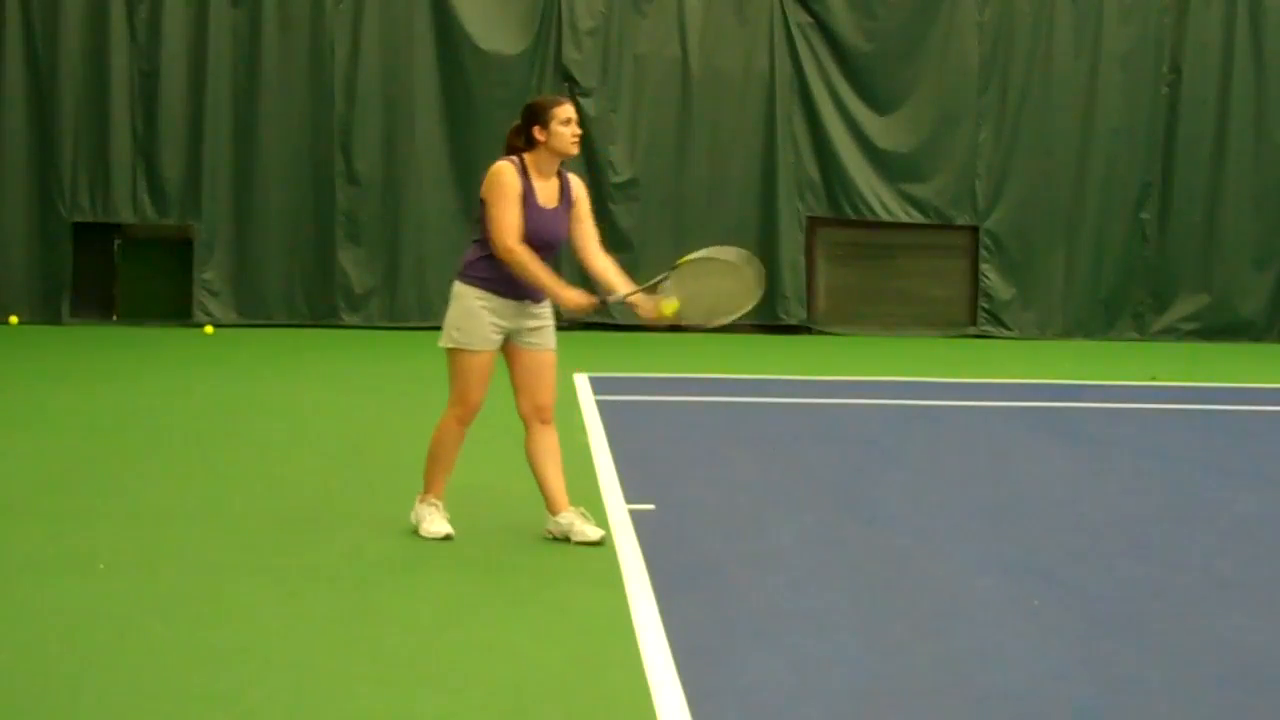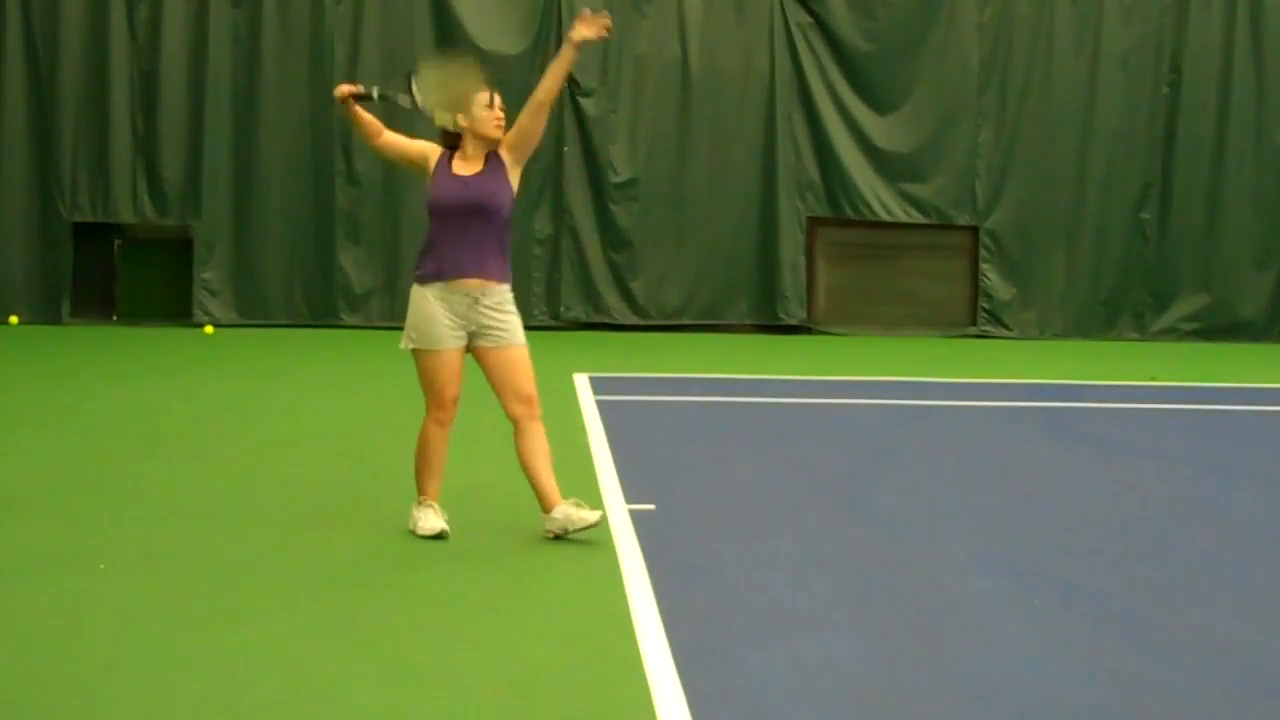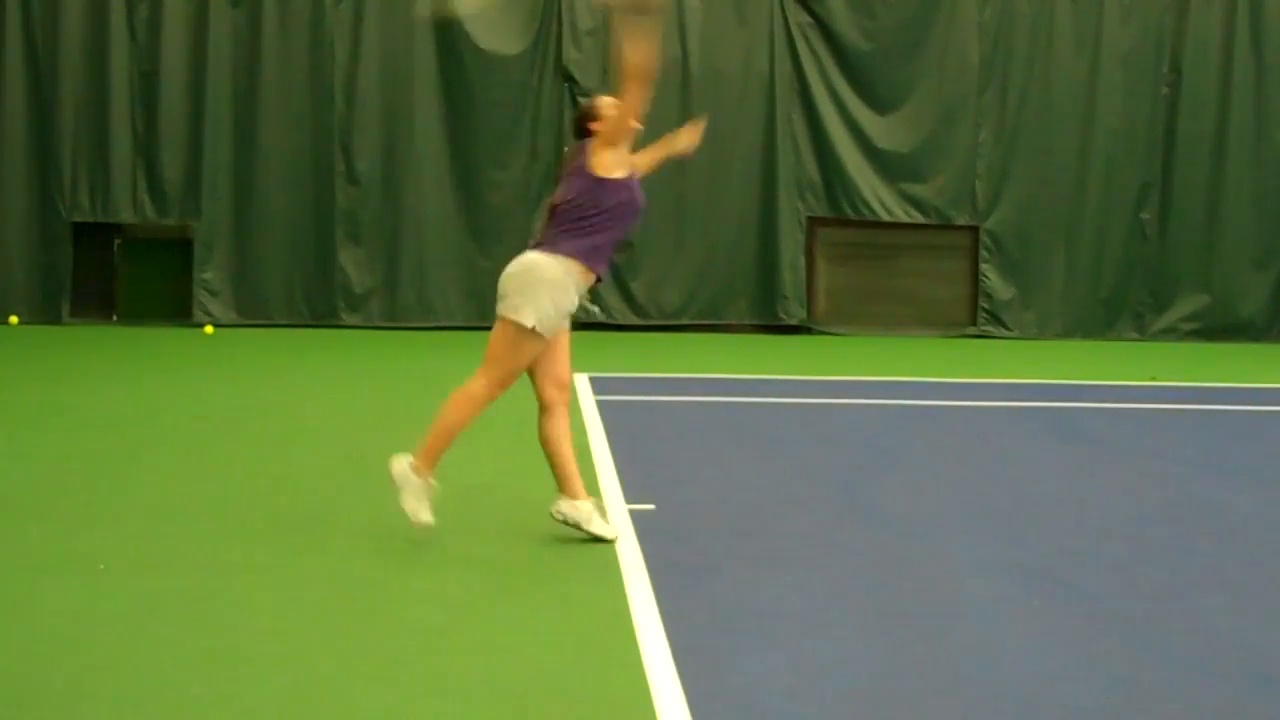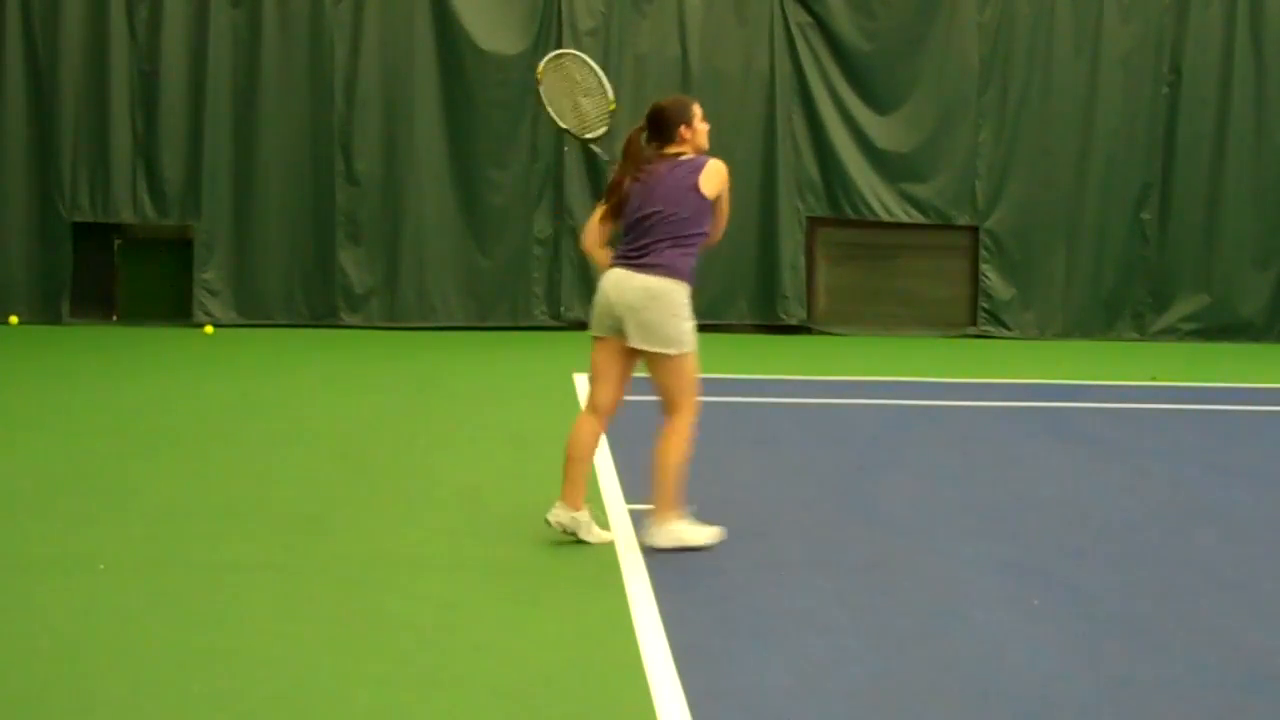
dt=0.7s
person 1, frame 1
left shoulder: (574, 188)
right shoulder: (507, 173)
left elbow: (594, 254)
right elbow: (508, 245)
left wrist: (636, 297)
right wrist: (559, 291)
left hip: (533, 311)
right hip: (482, 300)
left knee: (541, 413)
right knee: (464, 409)
left ankle: (563, 514)
right ankle: (429, 503)
person 1, frame 2
left shoulder: (509, 159)
right shoulder: (434, 158)
left elbow: (540, 102)
right elbow: (379, 136)
left wrist: (571, 47)
right wrist: (351, 104)
left hip: (494, 303)
right hip: (437, 300)
left knee: (526, 405)
right knee: (442, 409)
left ankle: (555, 510)
right ankle: (426, 505)
person 1, frame 3
left shoulder: (611, 165)
right shoulder: (605, 152)
left elbow: (623, 178)
right elbow: (637, 83)
left wrist: (670, 147)
left hip: (554, 292)
right hip: (544, 281)
left knee: (555, 400)
right knee: (491, 383)
left ankle: (575, 502)
right ankle: (418, 467)
person 1, frame 4
left shoulder: (632, 177)
right shoulder: (712, 171)
left elbow: (592, 242)
right elbow: (713, 234)
left hip: (615, 289)
right hip: (662, 296)
left knee: (599, 406)
right knee: (682, 412)
left ankle: (570, 507)
right ankle: (667, 520)
